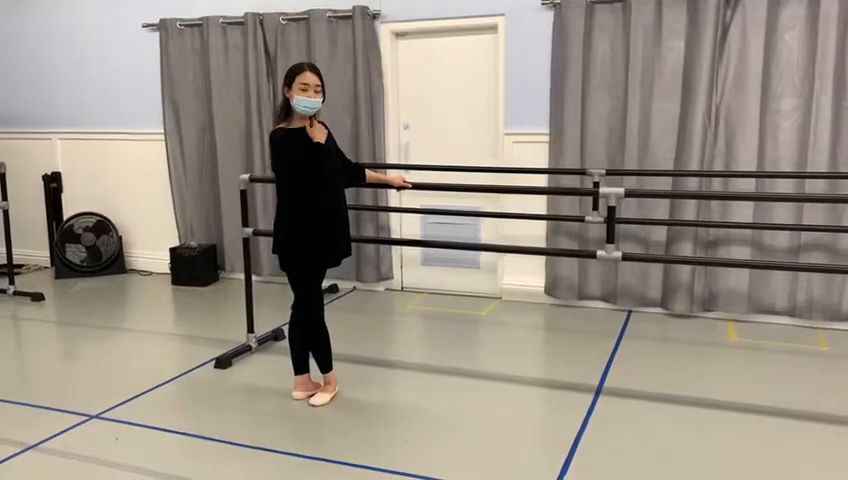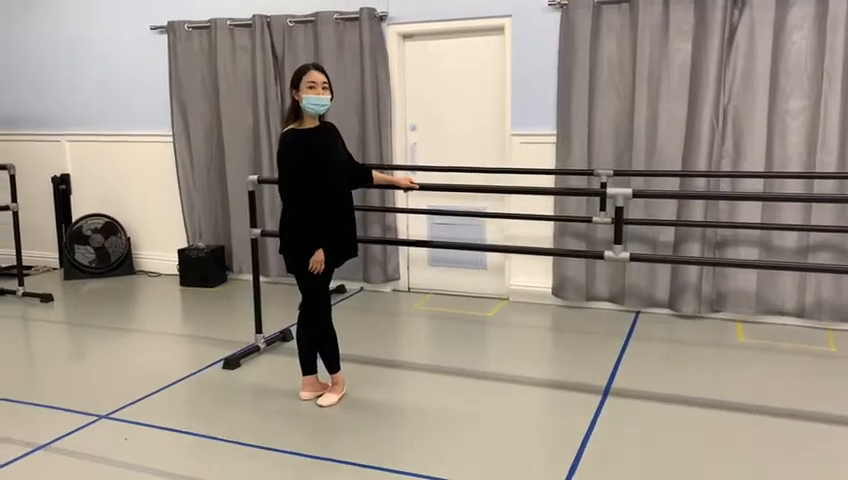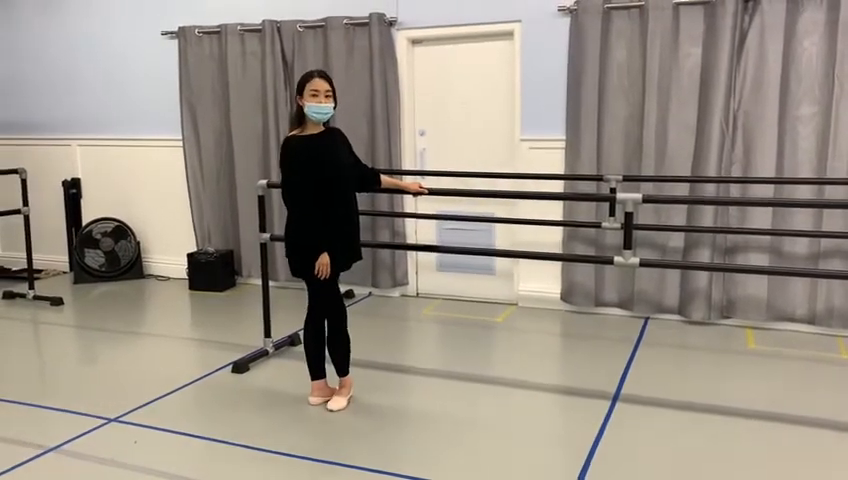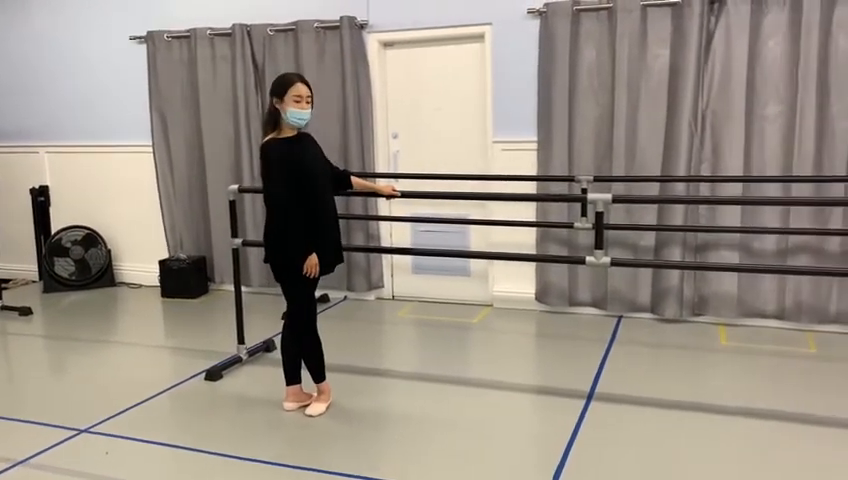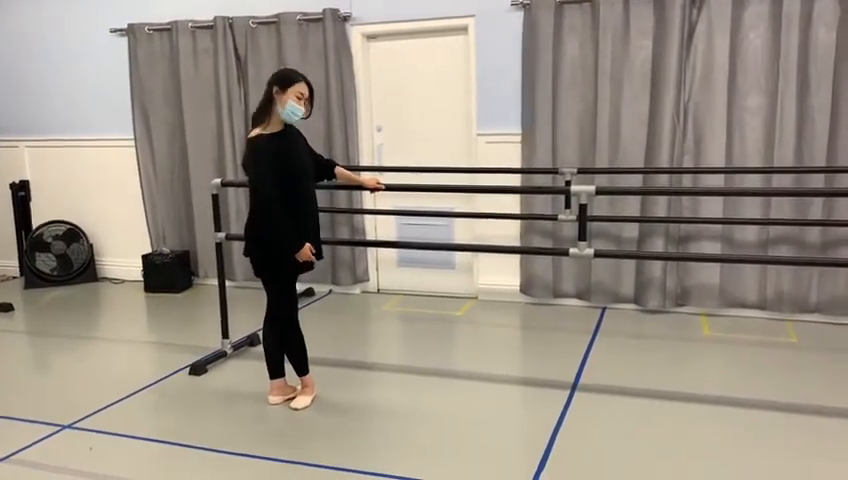
dt=1s
person 1, frame 1
left shoulder: (319, 130)
right shoulder: (282, 138)
left elbow: (346, 169)
right elbow: (304, 184)
left wrist: (388, 179)
right wrist: (320, 146)
left hip: (320, 230)
right hip: (298, 234)
left knee: (305, 304)
right knee: (310, 305)
left ankle: (302, 380)
right ankle: (328, 378)
person 1, frame 2
left shoulder: (329, 131)
right shoulder: (291, 140)
left elbow: (353, 172)
right elbow: (294, 198)
left wrist: (395, 180)
right wrist: (313, 245)
left hip: (328, 233)
right hip: (305, 238)
left knee: (312, 306)
right knee: (318, 306)
left ankle: (310, 381)
right ankle: (336, 378)
person 1, frame 3
left shoulder: (335, 137)
right shoulder: (293, 145)
left elbow: (362, 175)
right elbow: (297, 203)
left wrist: (403, 185)
right wrist: (318, 249)
left hip: (335, 237)
right hip: (310, 243)
left knee: (319, 309)
right knee: (334, 309)
left ankle: (319, 386)
right ankle: (344, 382)
person 1, frame 4
left shoulder: (306, 141)
right shoulder: (272, 149)
left elbow: (334, 177)
right elbow: (281, 206)
left wrist: (376, 188)
right wrist: (305, 251)
left hip: (312, 243)
right hip: (291, 249)
left knee: (298, 316)
right knee: (304, 316)
left ankle: (294, 392)
right ankle: (322, 388)
person 1, frame 5
left shoulder: (291, 135)
right shoulder: (259, 144)
left elbow: (320, 166)
right elbow: (267, 201)
left wrist: (361, 181)
right wrist: (295, 244)
left hip: (289, 240)
right hip: (271, 242)
left knee: (279, 309)
right knee: (285, 310)
left ankle: (278, 386)
right ankle: (306, 382)
